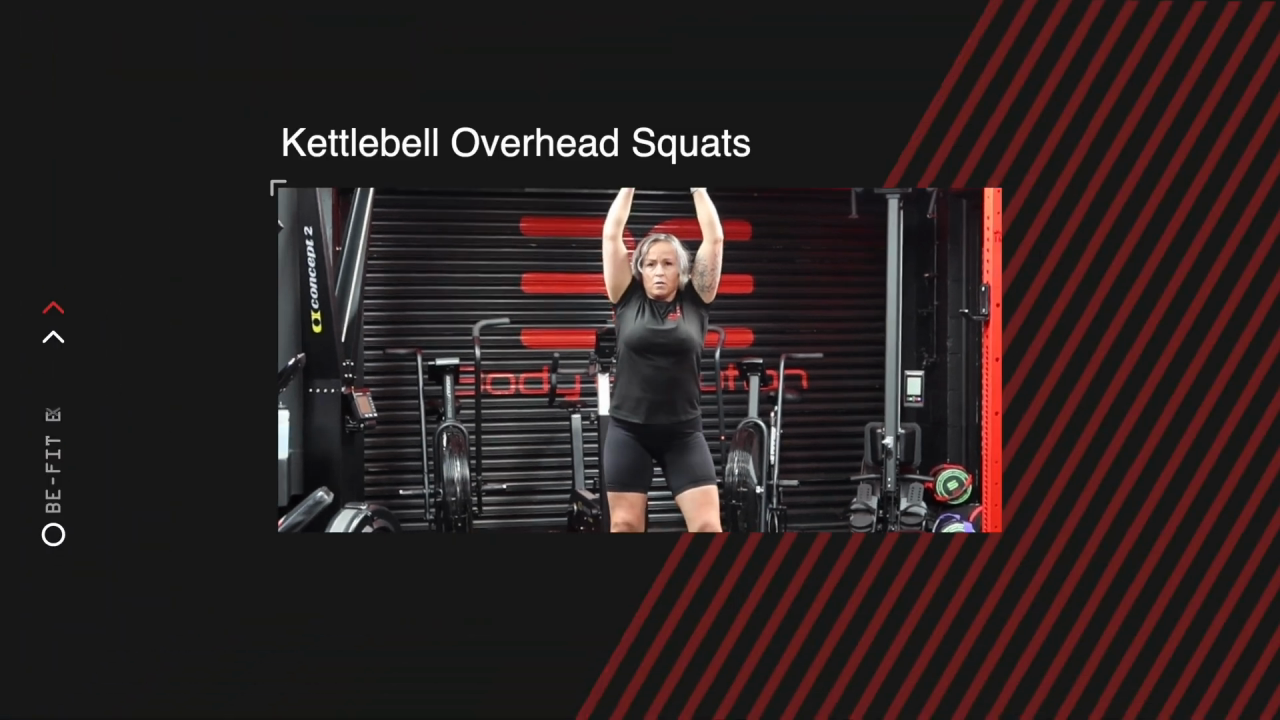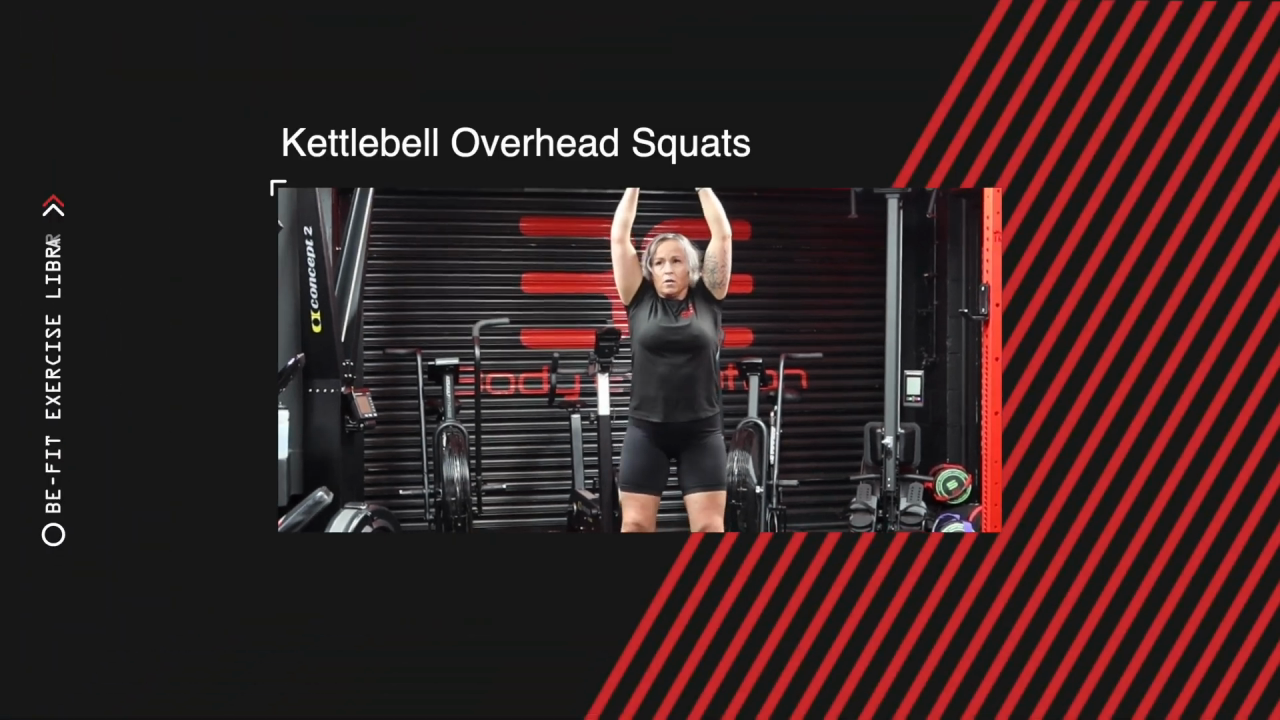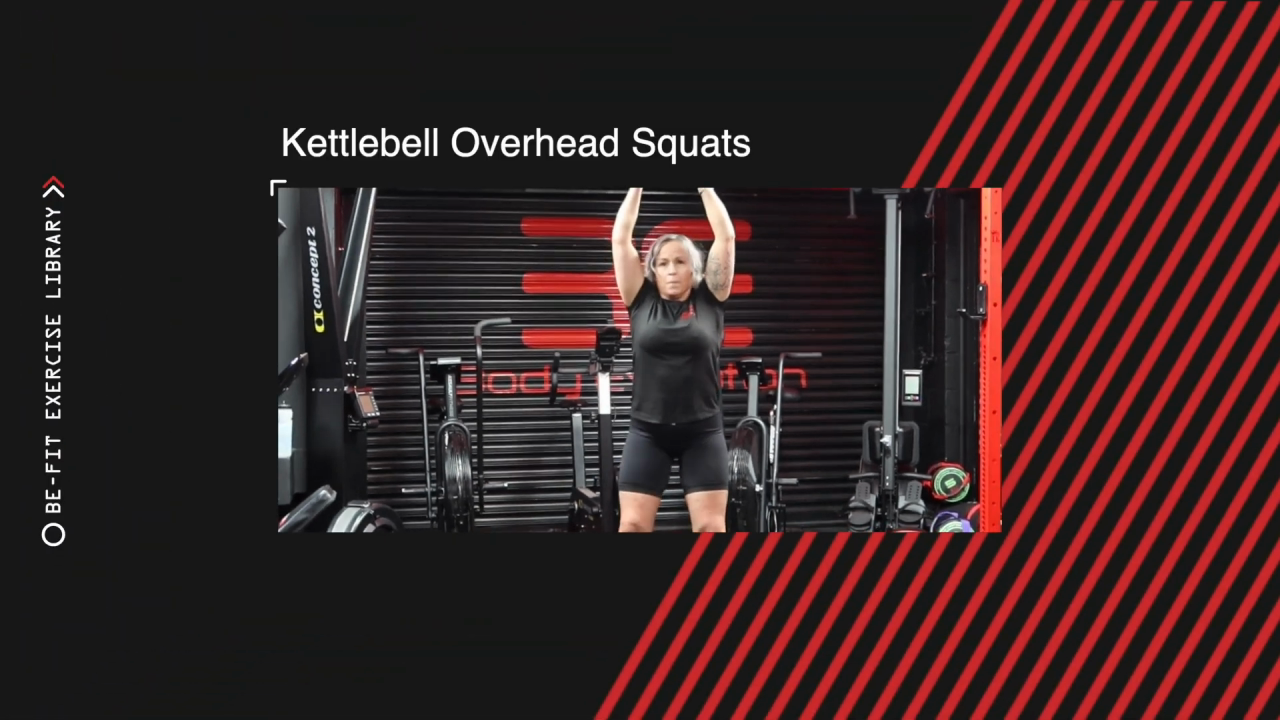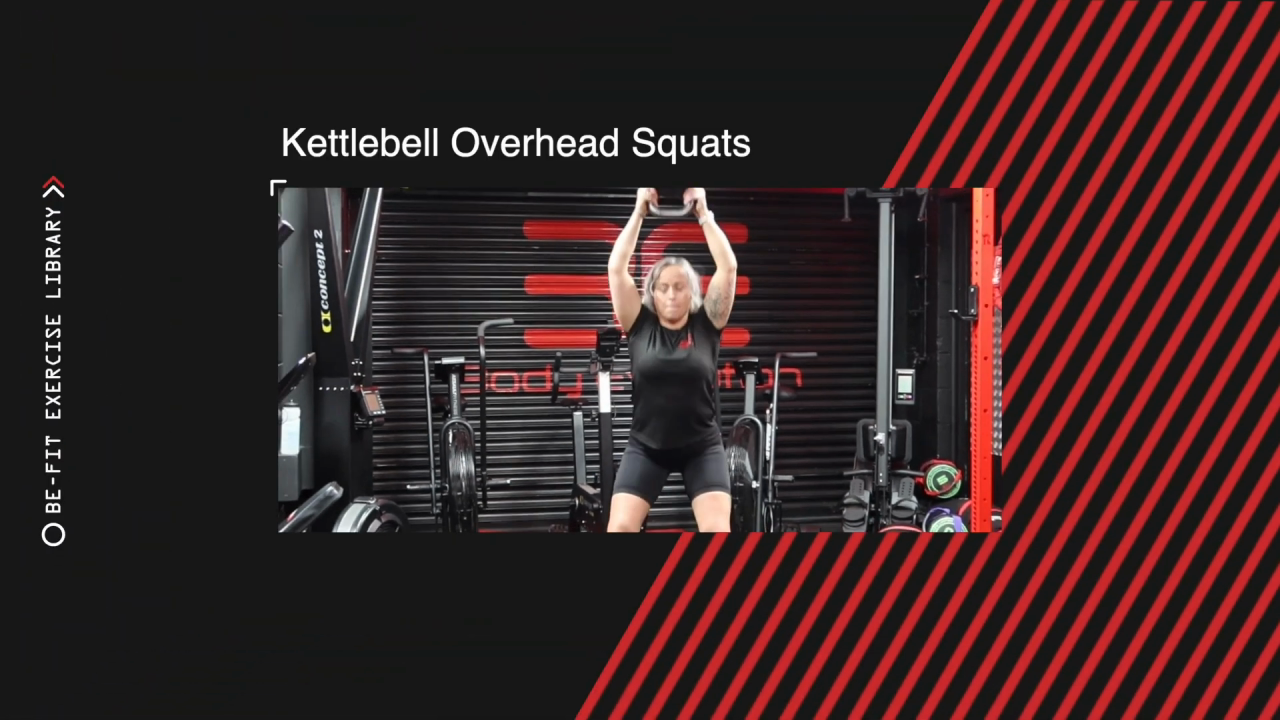
dt=0.3s
person 1, frame 1
left shoulder: (696, 301)
right shoulder: (628, 300)
left elbow: (714, 238)
right elbow: (611, 236)
left wrist: (697, 185)
right wrist: (629, 184)
left hip: (683, 433)
right hip: (629, 431)
left knee: (707, 526)
right knee: (625, 528)
person 1, frame 2
left shoulder: (707, 299)
right shoulder: (640, 300)
left elbow: (722, 235)
right elbow: (619, 237)
left wrist: (702, 187)
right wrist: (634, 186)
left hip: (701, 431)
right hip: (647, 430)
left knee: (709, 530)
right knee: (635, 526)
person 1, frame 3
left shoulder: (709, 300)
right shoulder: (642, 301)
left elbow: (726, 237)
right elbow: (620, 239)
left wrist: (705, 188)
right wrist: (637, 187)
left hip: (702, 431)
right hip: (648, 431)
left knee: (710, 529)
right knee: (633, 526)
person 1, frame 4
left shoulder: (707, 324)
right shoulder: (640, 325)
left elbow: (728, 266)
right elbow: (617, 267)
left wrist: (703, 213)
right wrist: (639, 210)
left hip: (701, 448)
right hip: (647, 448)
left knee: (717, 533)
right knee: (621, 528)
